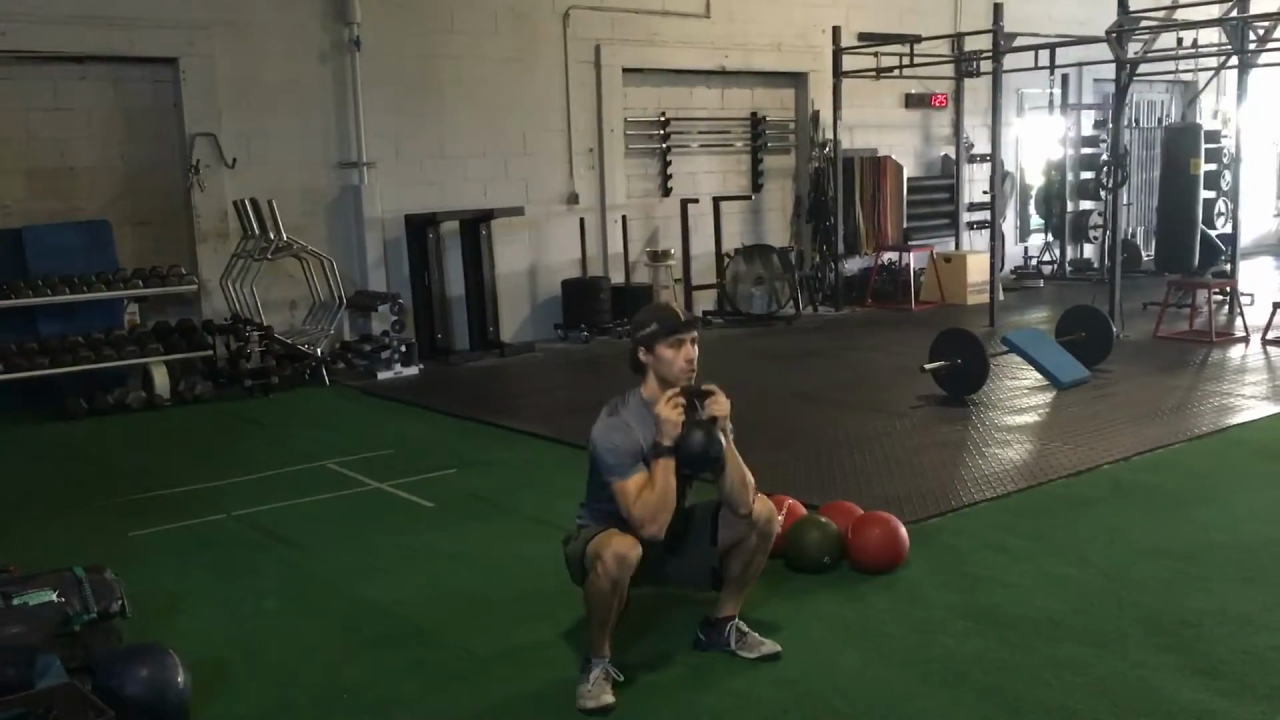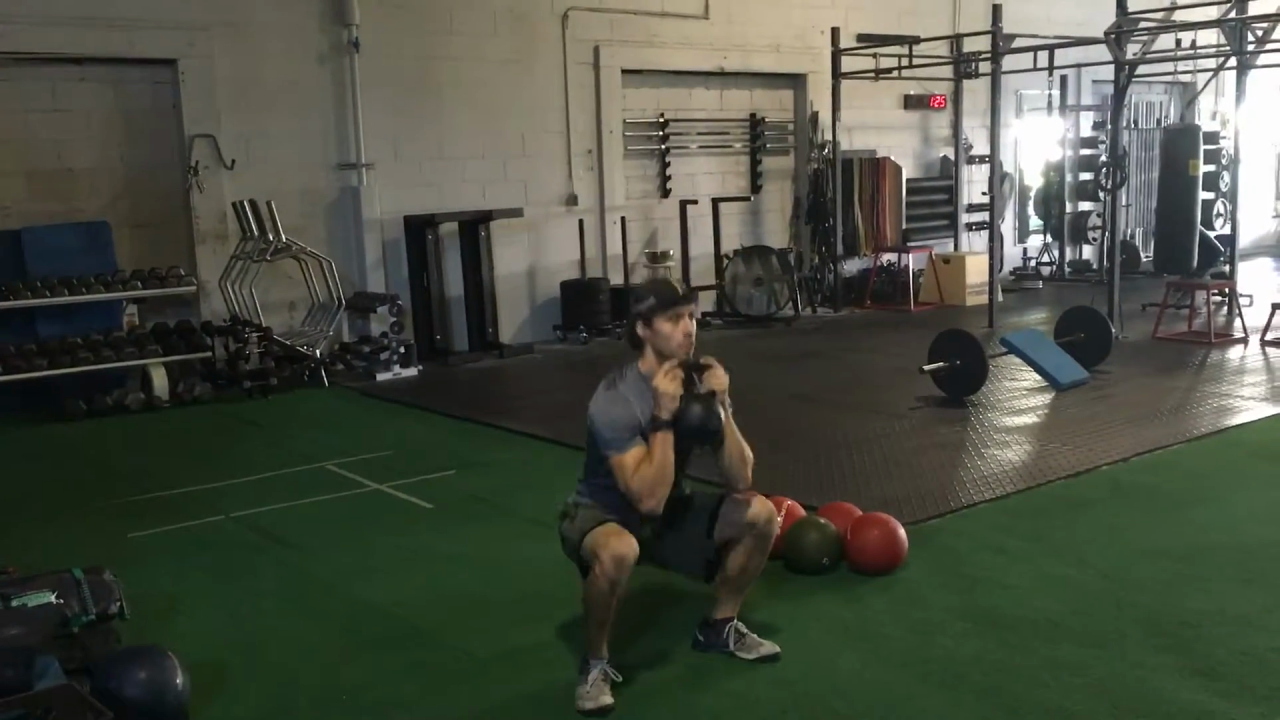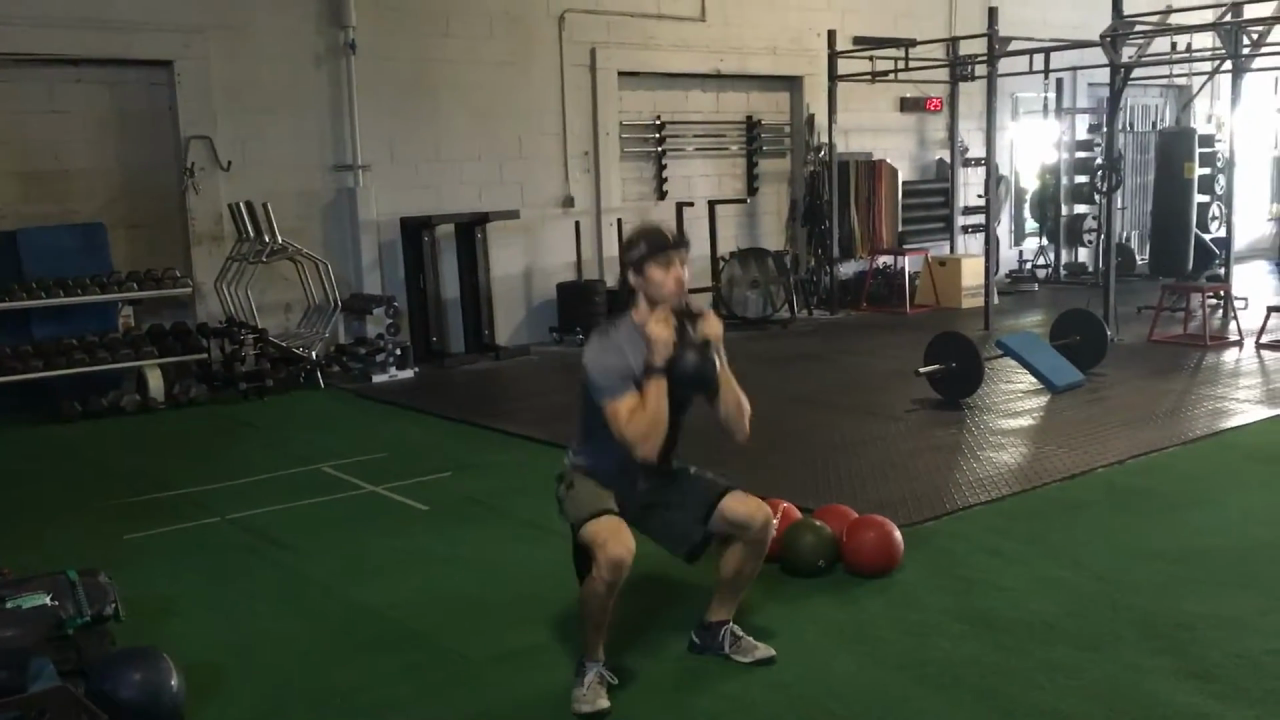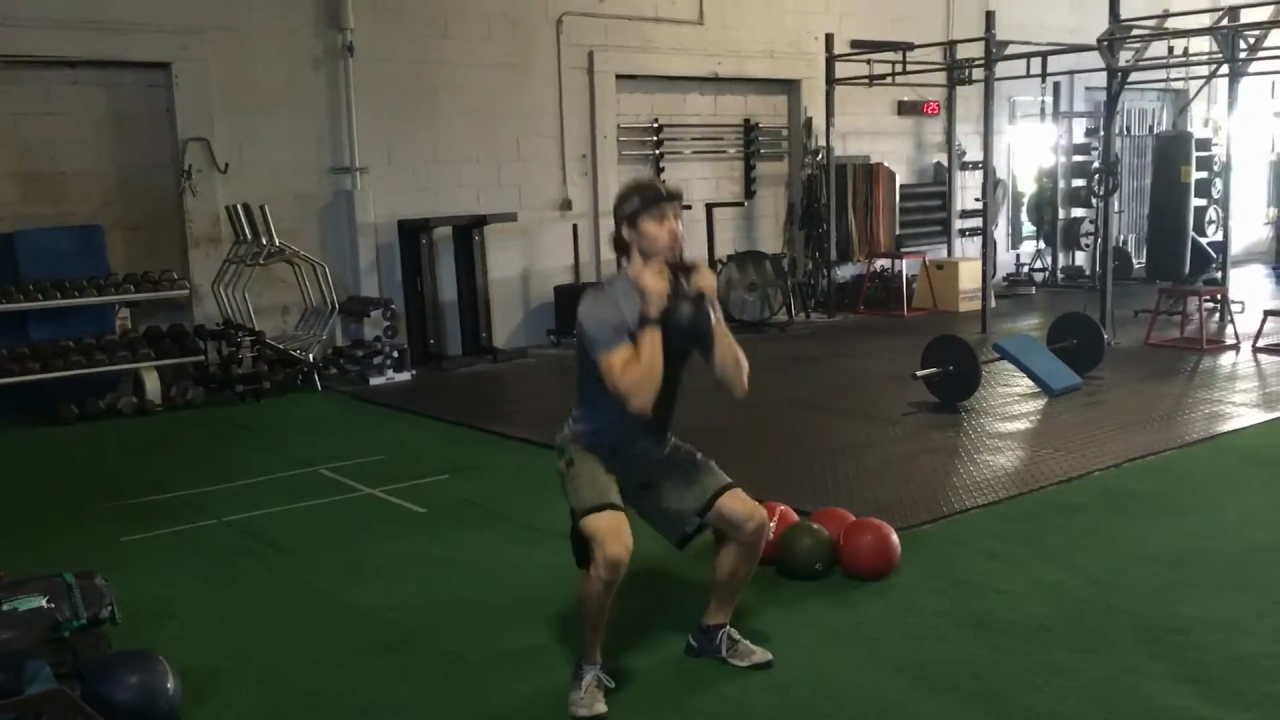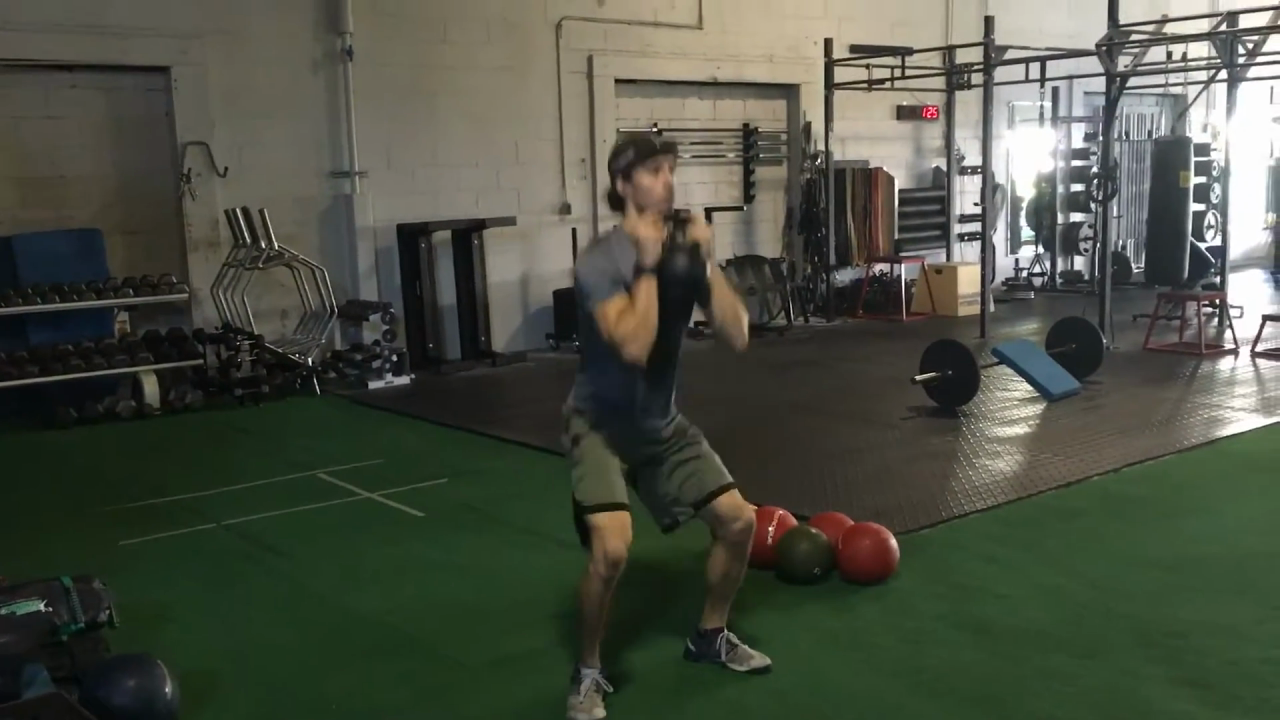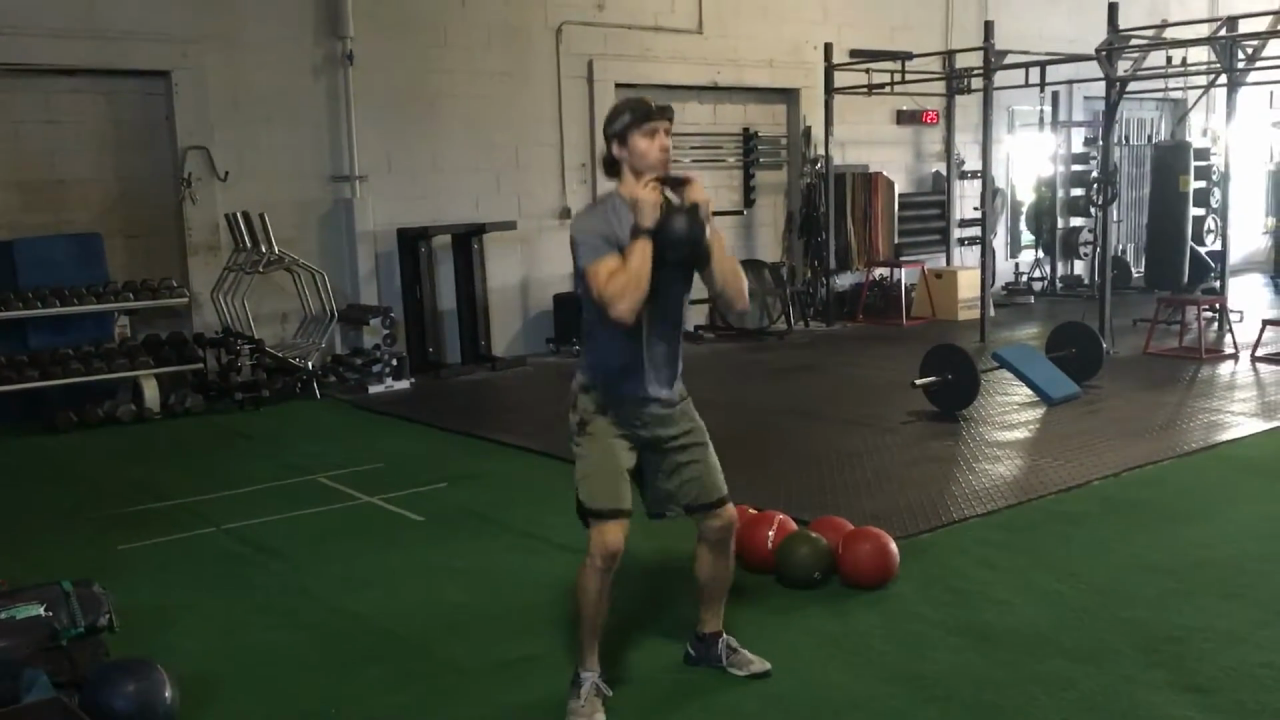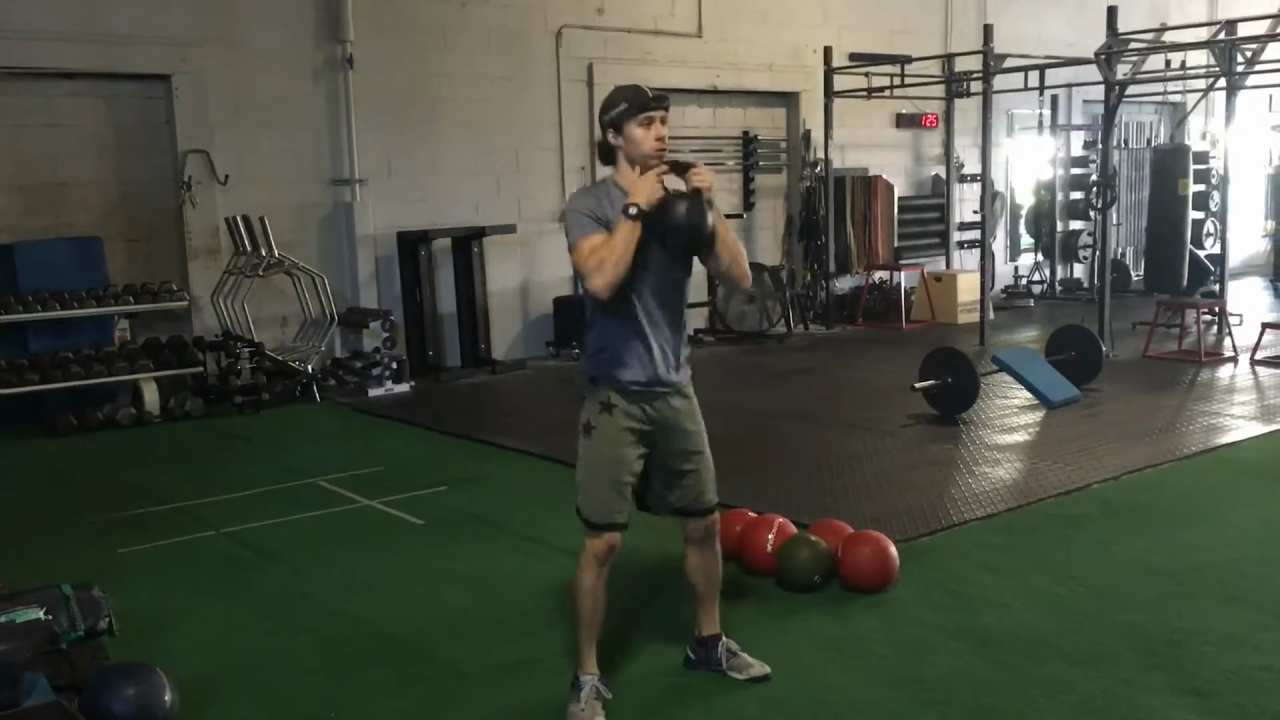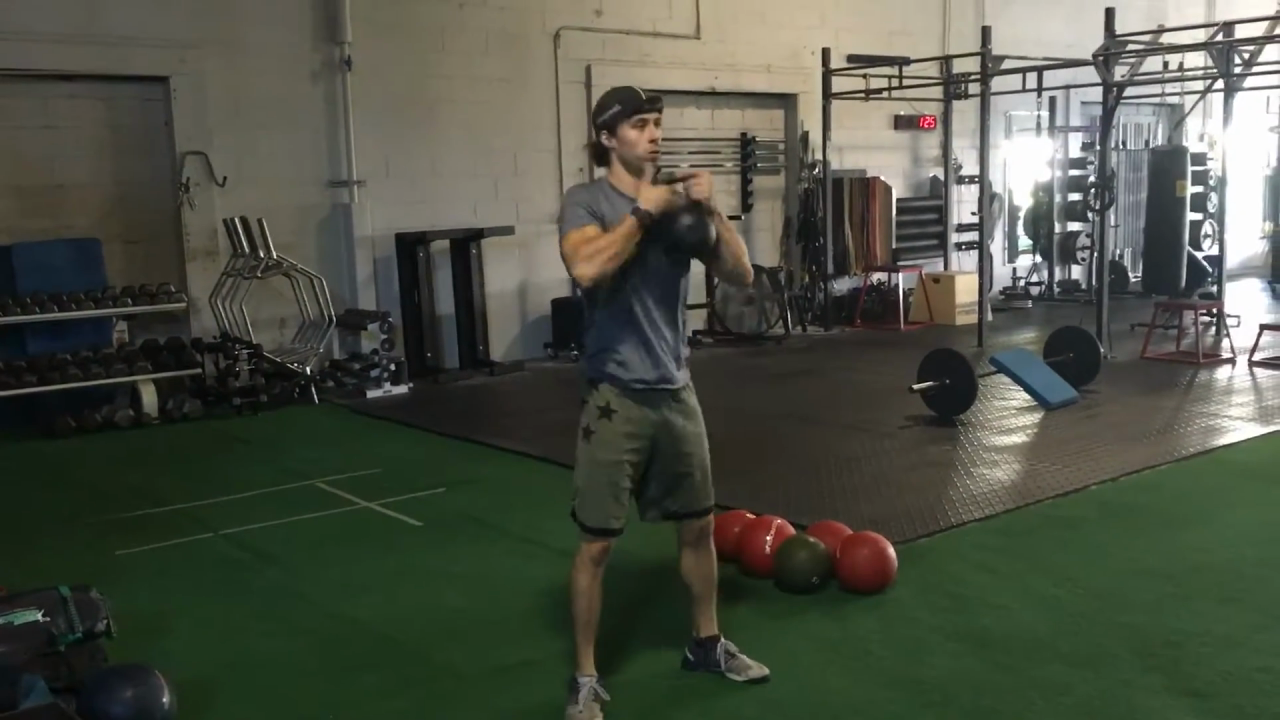
dt=0.1s
person 1, frame 1
left shoulder: (701, 407)
right shoulder: (617, 426)
left elbow: (741, 500)
right elbow: (649, 526)
left wrist: (723, 433)
right wrist: (666, 442)
left hip: (672, 532)
right hip: (604, 533)
left knee: (761, 516)
right knee: (622, 555)
left ankle: (720, 625)
right ankle: (597, 662)
person 1, frame 2
left shoulder: (701, 385)
right shoulder: (614, 402)
left elbow: (741, 482)
right elbow: (648, 501)
left wrist: (722, 409)
right wrist: (663, 417)
left hip: (670, 515)
right hip: (599, 516)
left knee: (759, 516)
right knee: (618, 551)
left ankle: (719, 625)
right ankle: (595, 663)
person 1, frame 3
left shoulder: (693, 335)
right shoulder: (608, 348)
left elbow: (739, 427)
right elbow: (643, 444)
left wrist: (715, 355)
right wrist: (659, 359)
left hip: (660, 478)
right hip: (595, 479)
left knee: (756, 520)
right knee: (615, 554)
left ankle: (716, 628)
right ankle: (590, 666)
person 1, frame 4
left shoulder: (688, 297)
right shoulder: (602, 306)
left elbow: (737, 385)
right elbow: (638, 397)
left wrist: (712, 311)
right wrist: (652, 313)
left hip: (657, 452)
right hip: (594, 454)
left knee: (750, 521)
right knee: (613, 550)
left ankle: (711, 632)
right ankle: (589, 668)
person 1, frame 5
right shoulder: (601, 258)
left elbow: (736, 336)
right elbow: (635, 347)
left wrist: (707, 260)
right wrist: (647, 265)
left hip: (663, 425)
right hip: (599, 426)
left knee: (739, 523)
right knee: (612, 547)
left ankle: (711, 636)
right ankle: (588, 673)
person 1, frame 6
right shoulder: (595, 221)
left elbow: (737, 299)
right elbow: (622, 305)
left wrist: (706, 222)
right wrist: (644, 226)
left hip: (669, 403)
right hip: (606, 407)
left knee: (720, 522)
right knee: (609, 542)
left ankle: (708, 640)
person 1, frame 7
right shoulder: (591, 203)
left elbow: (739, 278)
right elbow: (600, 279)
left wrist: (709, 203)
right wrist: (637, 209)
left hip: (675, 391)
right hip: (615, 397)
left knee: (704, 526)
right knee: (603, 541)
left ankle: (708, 644)
person 1, frame 8
left shoulder: (679, 201)
right shoulder: (585, 200)
left elbow: (740, 273)
right elbow: (586, 270)
left wrist: (710, 211)
right wrist: (640, 212)
left hip: (676, 392)
right hip: (616, 398)
left knee: (698, 528)
right knee: (597, 545)
left ankle: (707, 644)
